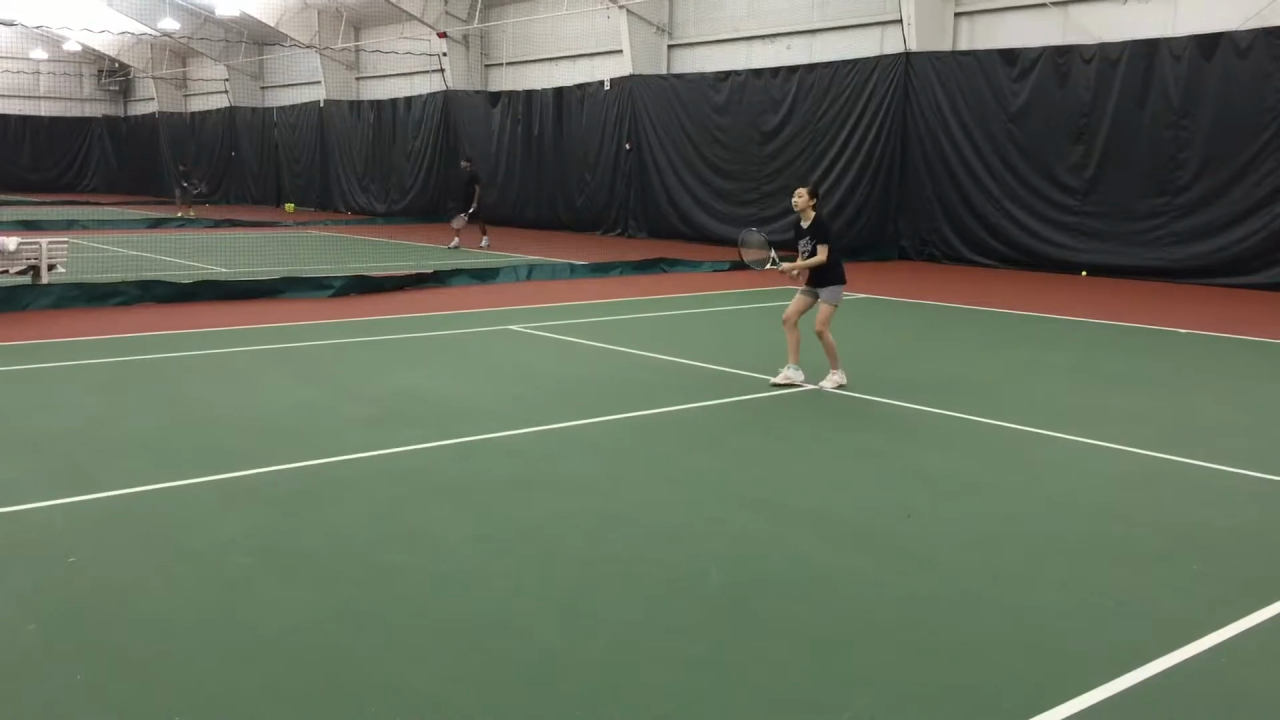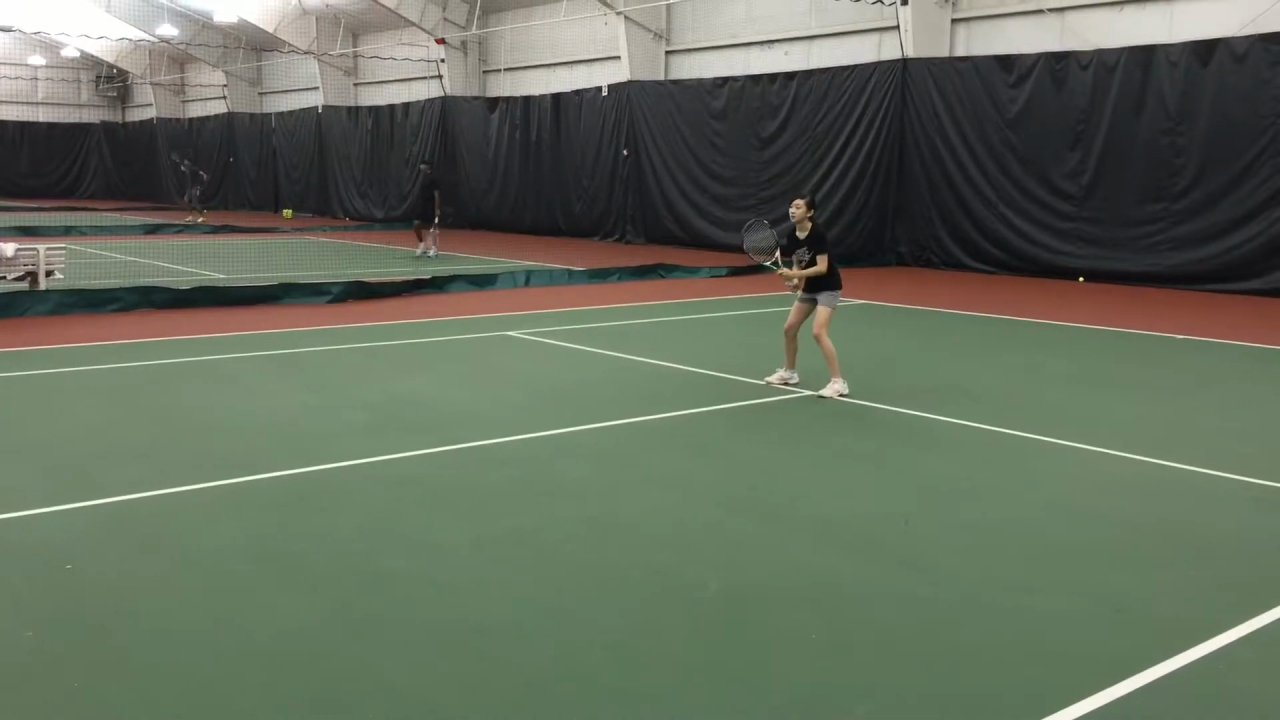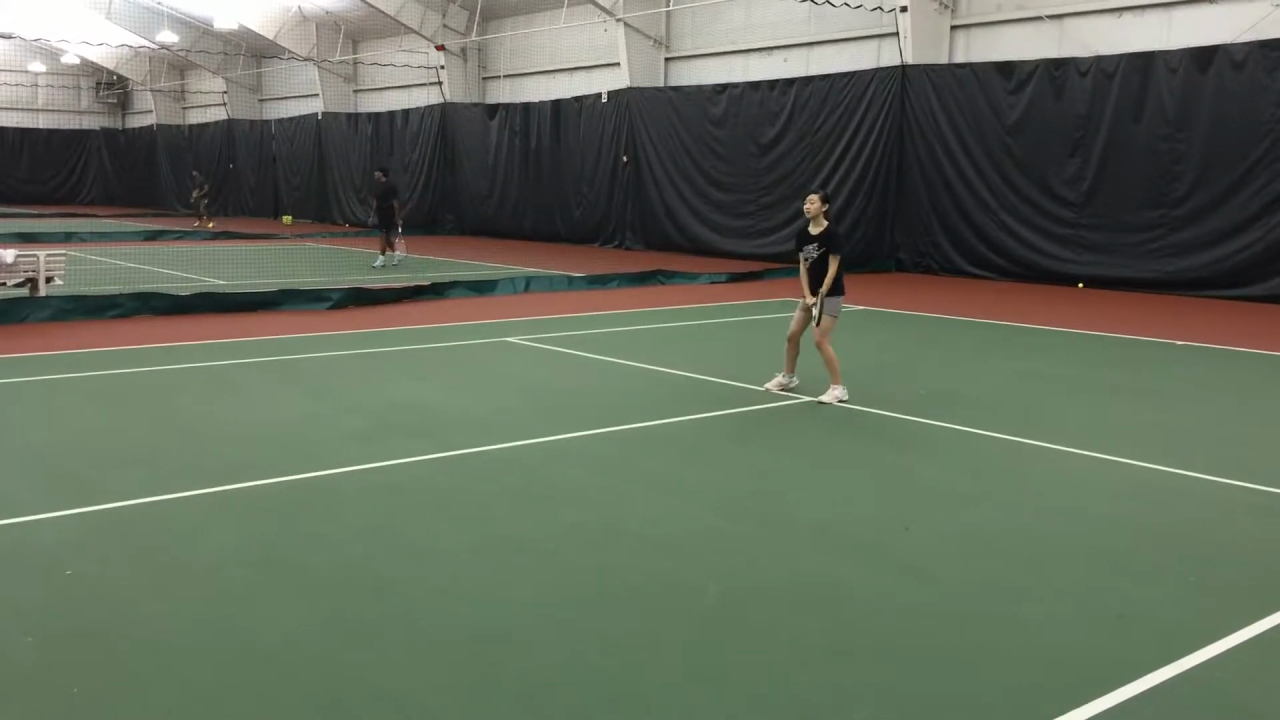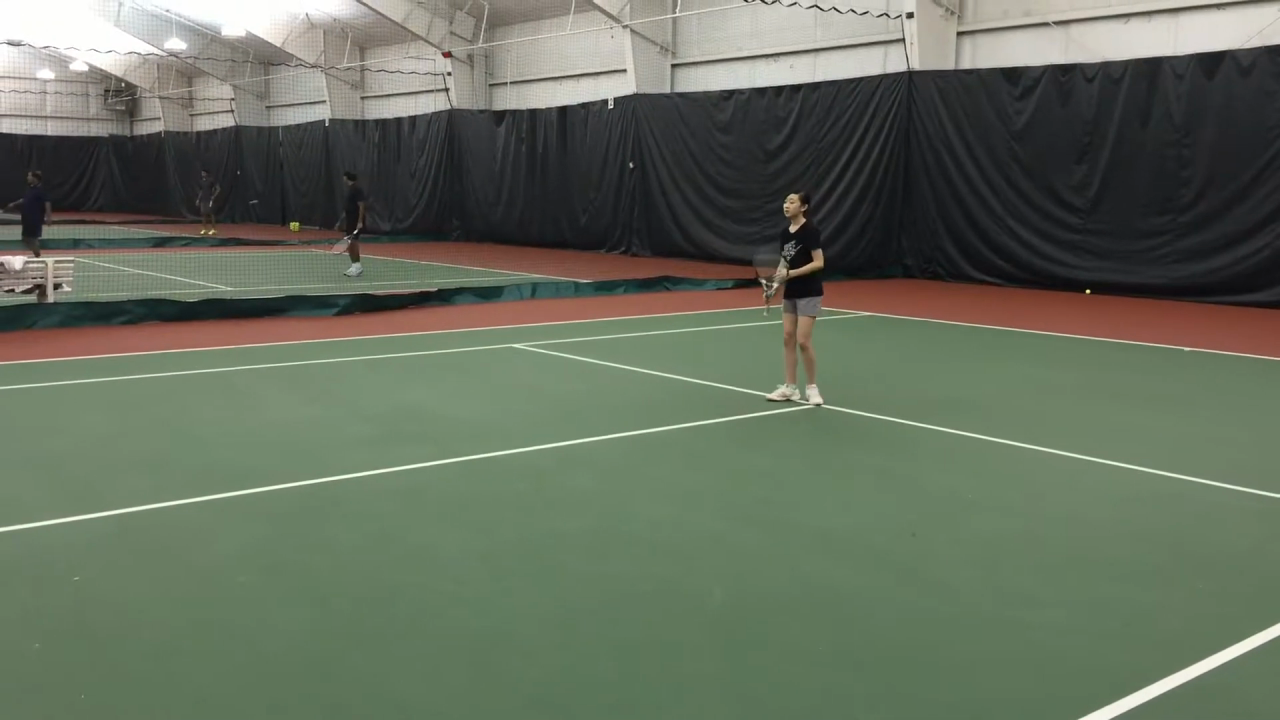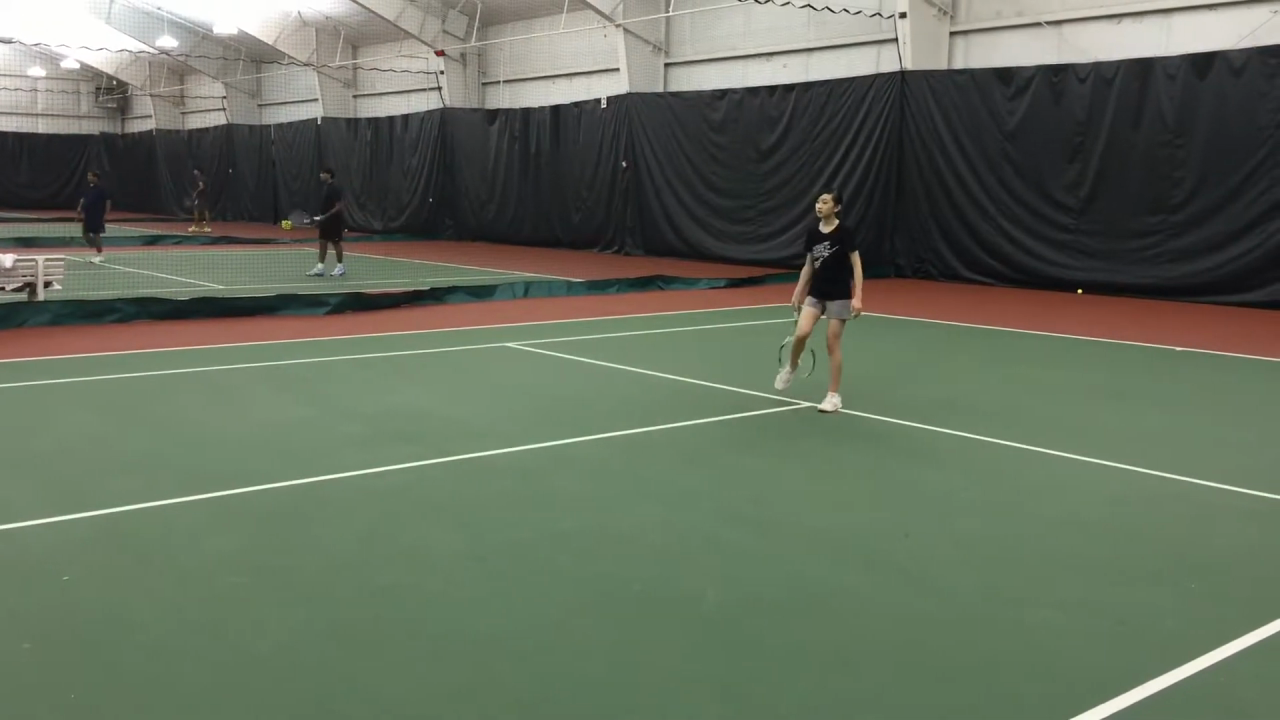
dt=1s
person 1, frame 1
left shoulder: (820, 223)
right shoulder: (798, 226)
left elbow: (822, 258)
left wrist: (794, 266)
right wrist: (796, 270)
left hip: (831, 281)
right hip: (812, 281)
left knee: (820, 329)
right knee: (788, 318)
left ankle: (837, 373)
right ankle: (793, 370)
person 1, frame 2
left shoulder: (818, 234)
right shoulder: (792, 235)
left elbow: (822, 267)
left wrist: (794, 274)
right wrist: (795, 280)
left hip: (828, 288)
right hip: (809, 288)
left knee: (819, 332)
right knee: (789, 328)
left ankle: (838, 382)
right ankle: (789, 372)
person 1, frame 3
left shoulder: (832, 234)
right shoulder: (802, 233)
left elbow: (833, 269)
right elbow: (803, 266)
left wrist: (821, 296)
right wrist: (807, 295)
left hip: (831, 294)
right hip: (812, 293)
left knee: (821, 340)
right knee: (792, 335)
left ankle: (838, 388)
right ankle: (788, 377)
person 1, frame 4
left shoulder: (810, 230)
right shoulder: (785, 233)
left elbow: (819, 263)
left wrist: (792, 273)
right wrist: (775, 283)
left hip: (809, 293)
right hip: (790, 293)
left knee: (803, 342)
right knee: (788, 339)
left ankle: (812, 387)
right ankle: (790, 387)
person 1, frame 5
left shoulder: (844, 232)
right shoulder: (812, 233)
left elbow: (856, 265)
left wrist: (857, 297)
right wrist: (797, 292)
left hip: (839, 295)
right hip: (815, 293)
left knee: (832, 344)
right knee: (801, 334)
left ankle: (833, 395)
right ankle: (791, 367)
